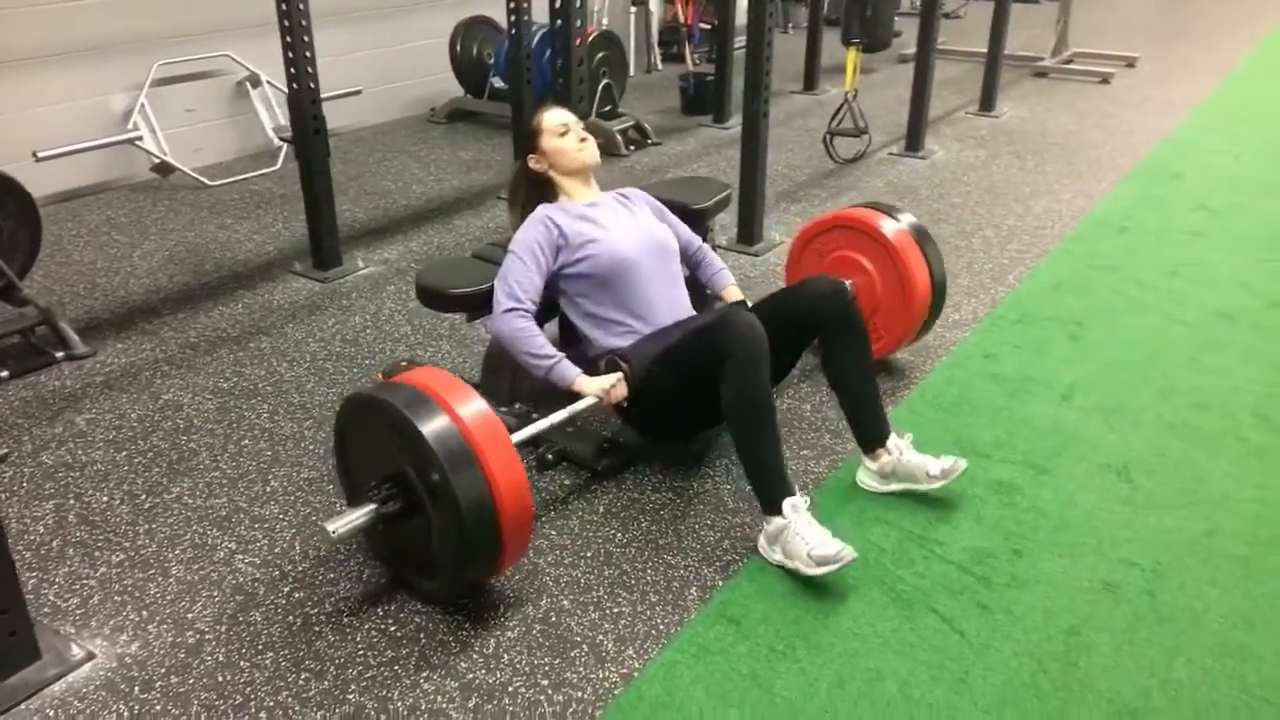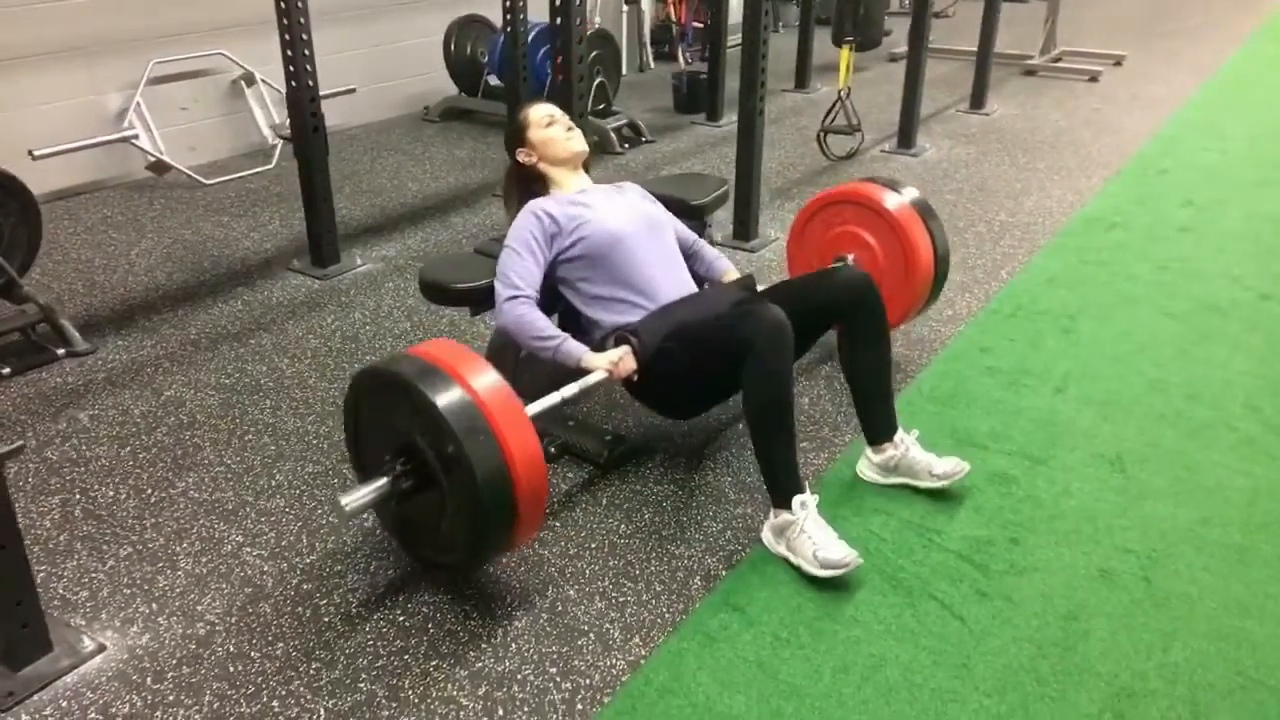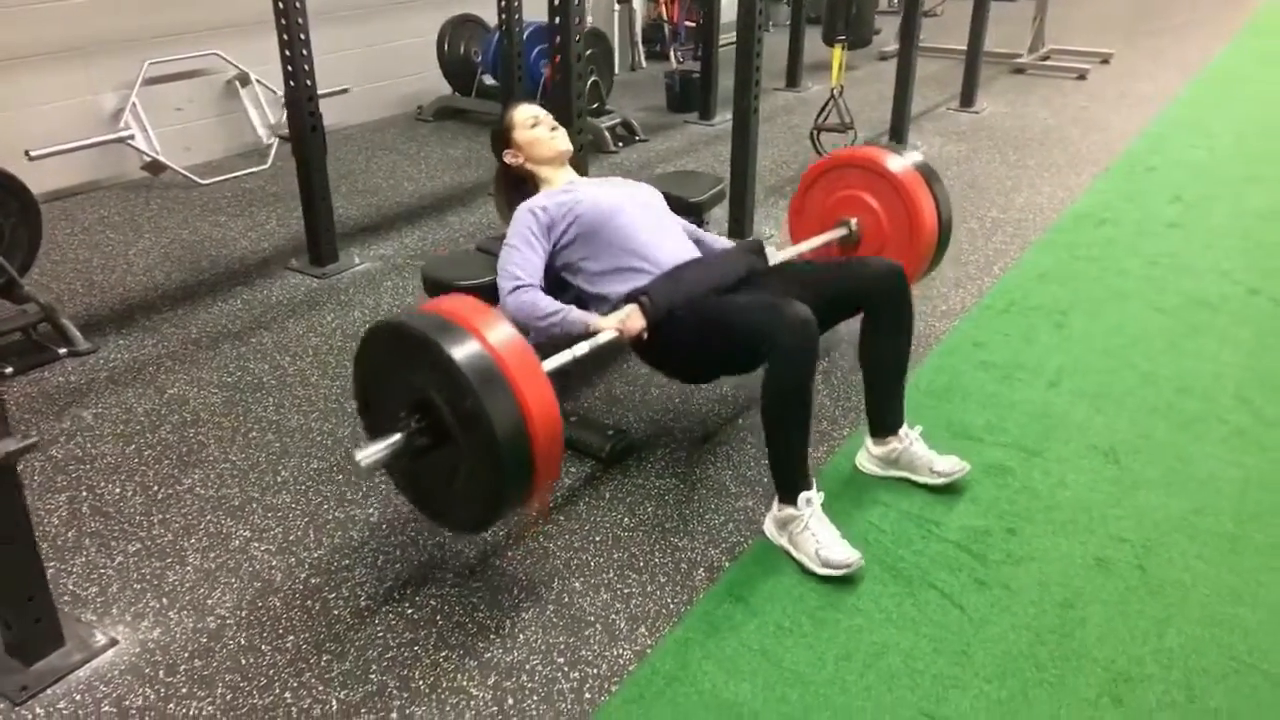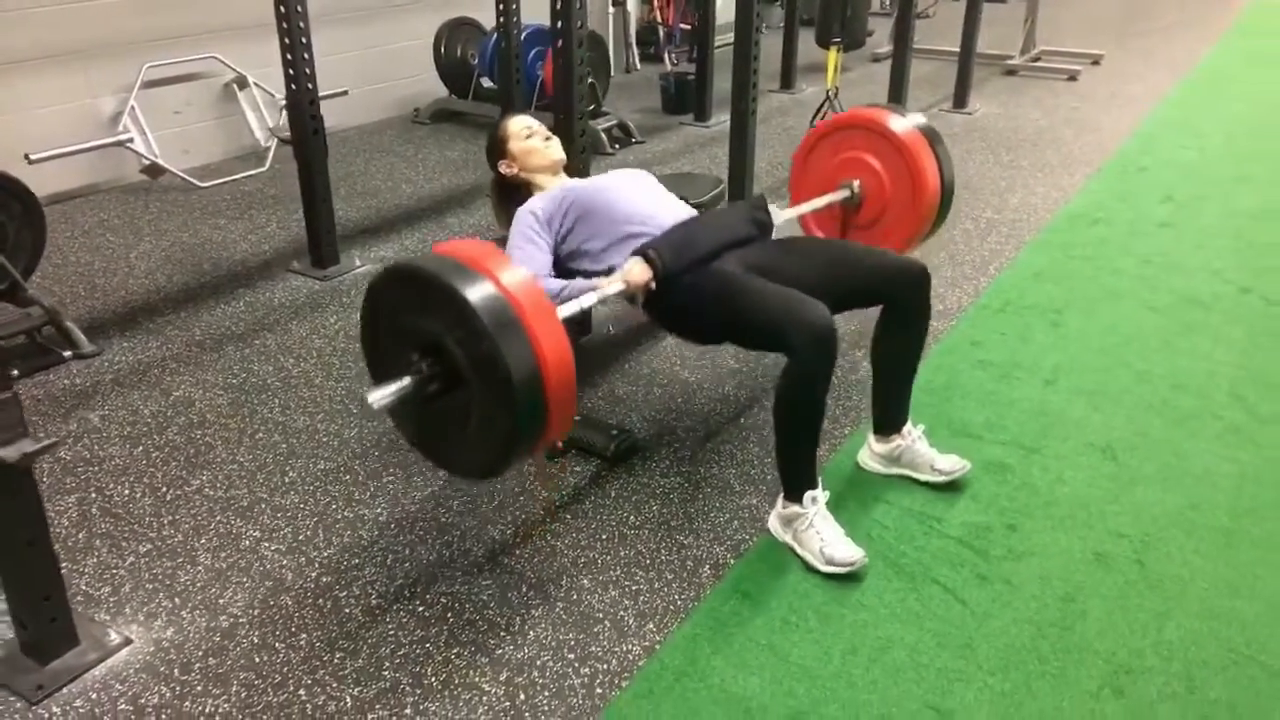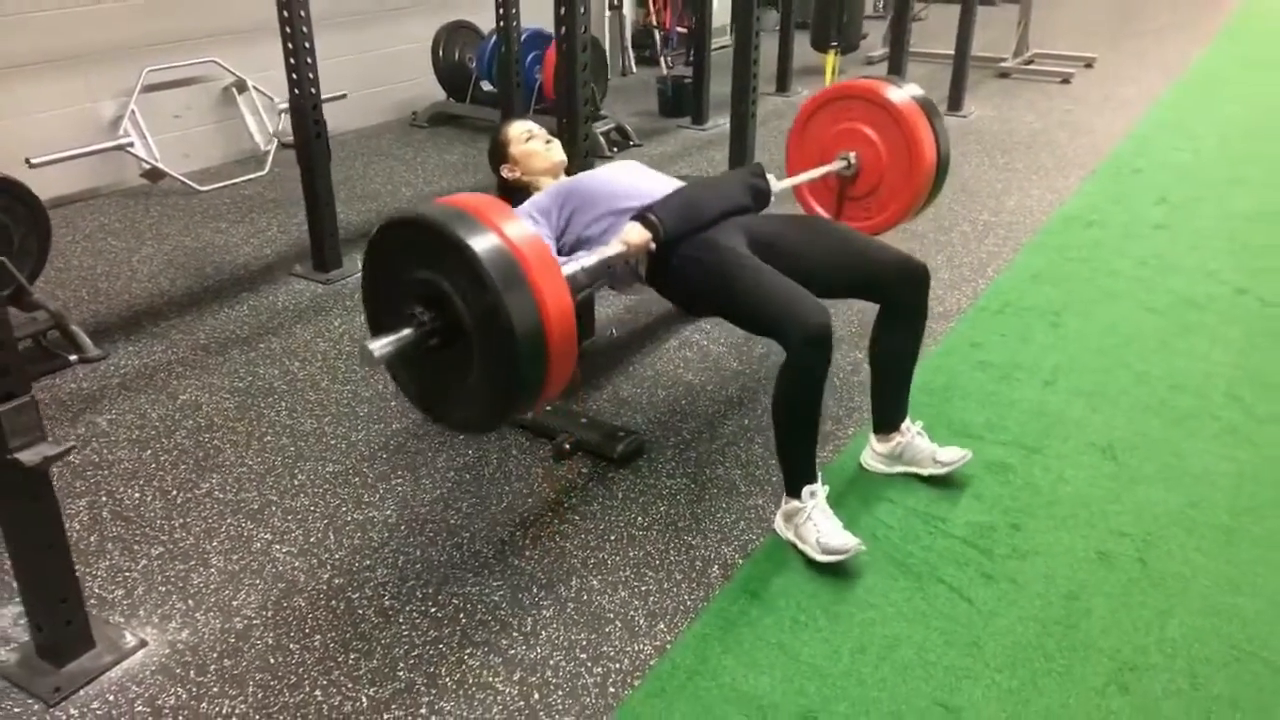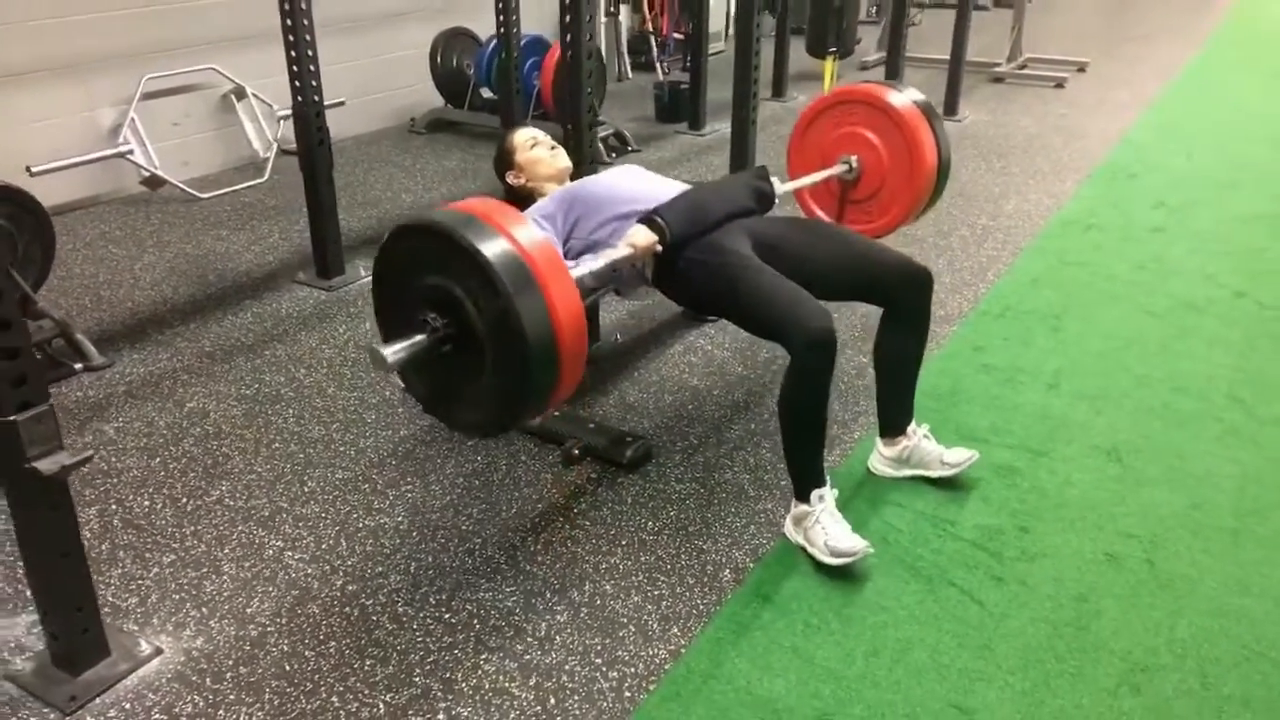
dt=0.2s
person 1, frame 1
left shoulder: (634, 200)
right shoulder: (546, 225)
left elbow: (697, 251)
right elbow: (508, 317)
left wrist: (735, 300)
right wrist: (580, 379)
left hip: (698, 349)
right hip: (646, 380)
left knee: (827, 295)
right knee: (741, 332)
left ankle: (883, 456)
right ankle: (782, 522)
person 1, frame 2
left shoulder: (626, 192)
right shoulder: (539, 217)
left elbow: (689, 242)
right elbow: (513, 307)
left wrist: (736, 279)
right wrist: (591, 356)
left hip: (708, 315)
right hip: (656, 353)
left knee: (853, 285)
right knee: (769, 327)
left ankle: (886, 451)
right ankle: (789, 517)
person 1, frame 3
left shoulder: (622, 182)
right shoulder: (535, 213)
right elbow: (518, 298)
left wrist: (741, 252)
right wrist: (600, 321)
left hip: (724, 282)
right hip: (670, 318)
left knee: (885, 278)
right knee: (793, 327)
left ankle: (887, 444)
right ankle: (792, 510)
person 1, frame 4
left shoulder: (619, 178)
right shoulder: (534, 214)
left wrist: (759, 214)
right wrist: (610, 277)
left hip: (743, 247)
right hip: (685, 277)
left knee: (907, 278)
right knee: (813, 329)
left ankle: (891, 441)
right ankle: (797, 509)
person 1, frame 5
left shoulder: (618, 169)
right shoulder: (536, 211)
left wrist: (754, 181)
right wrist: (614, 244)
left hip: (742, 221)
right hip: (687, 249)
left knee: (906, 276)
right knee: (809, 328)
left ankle: (892, 440)
right ankle: (800, 504)
person 1, frame 6
left shoulder: (618, 174)
right shoulder: (541, 217)
left wrist: (757, 185)
right wrist: (620, 250)
left hip: (745, 224)
right hip: (692, 253)
left knee: (909, 279)
right knee: (813, 332)
left ankle: (898, 443)
right ankle: (809, 507)
